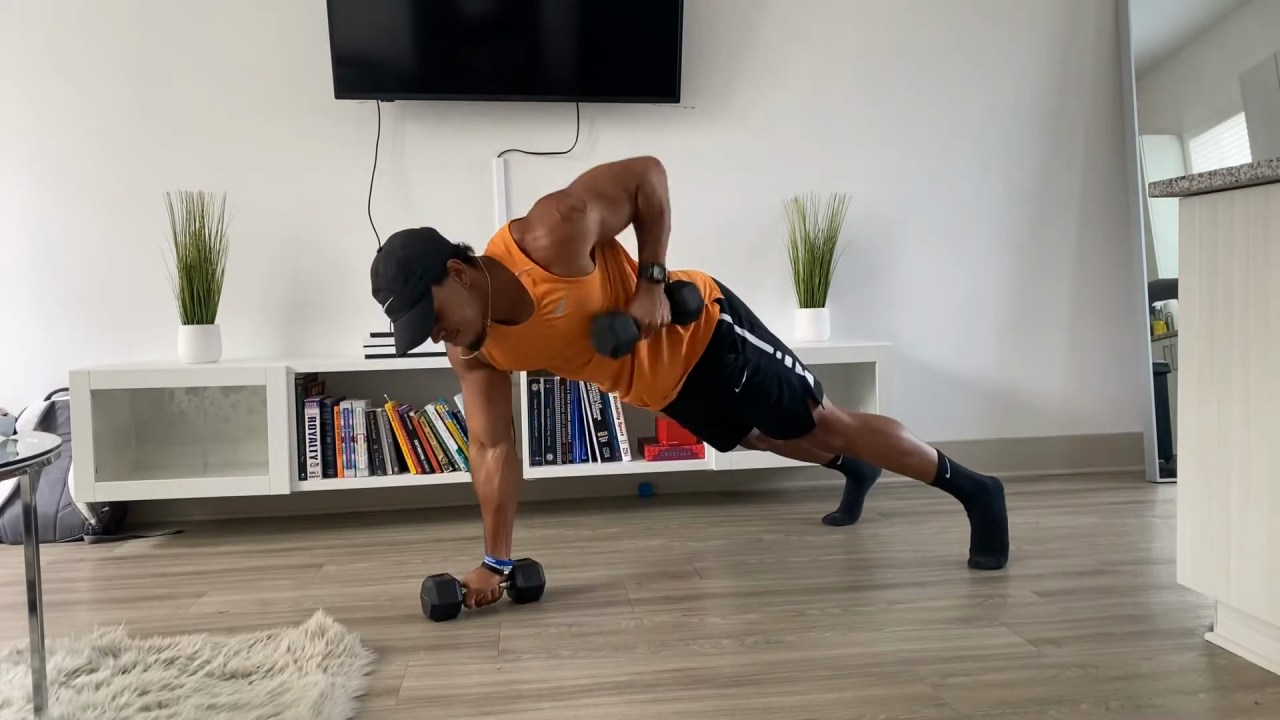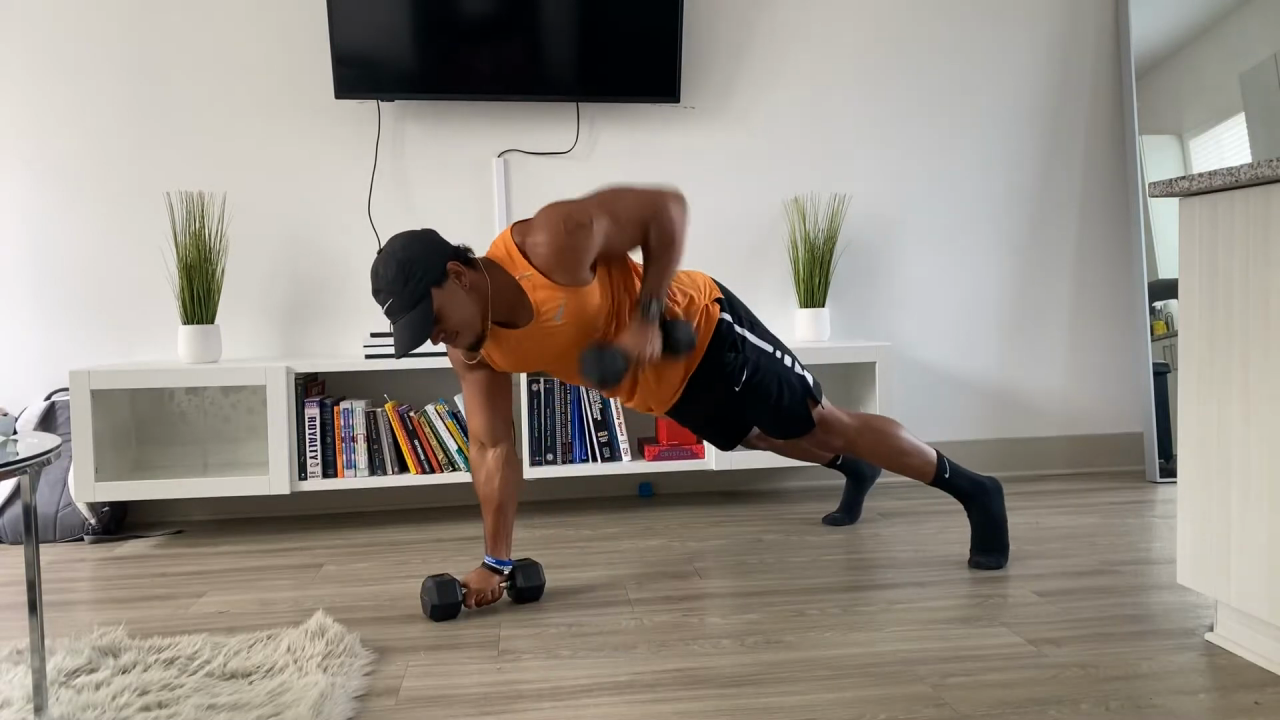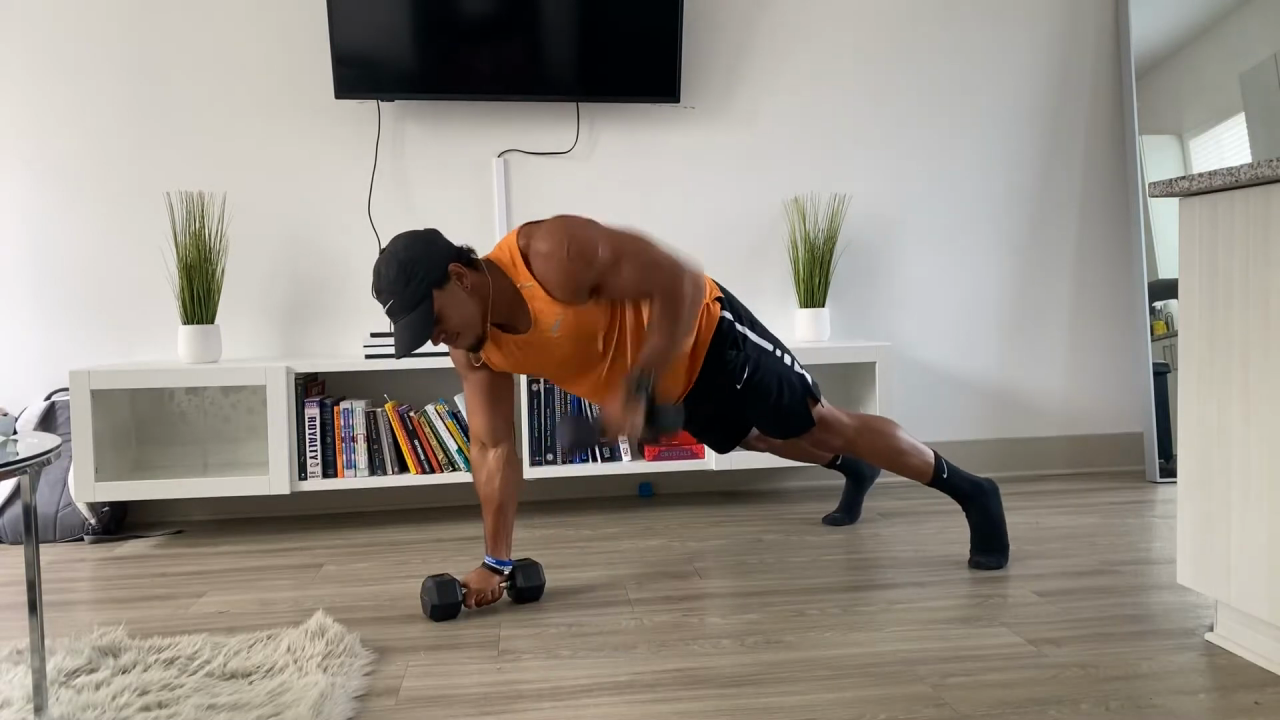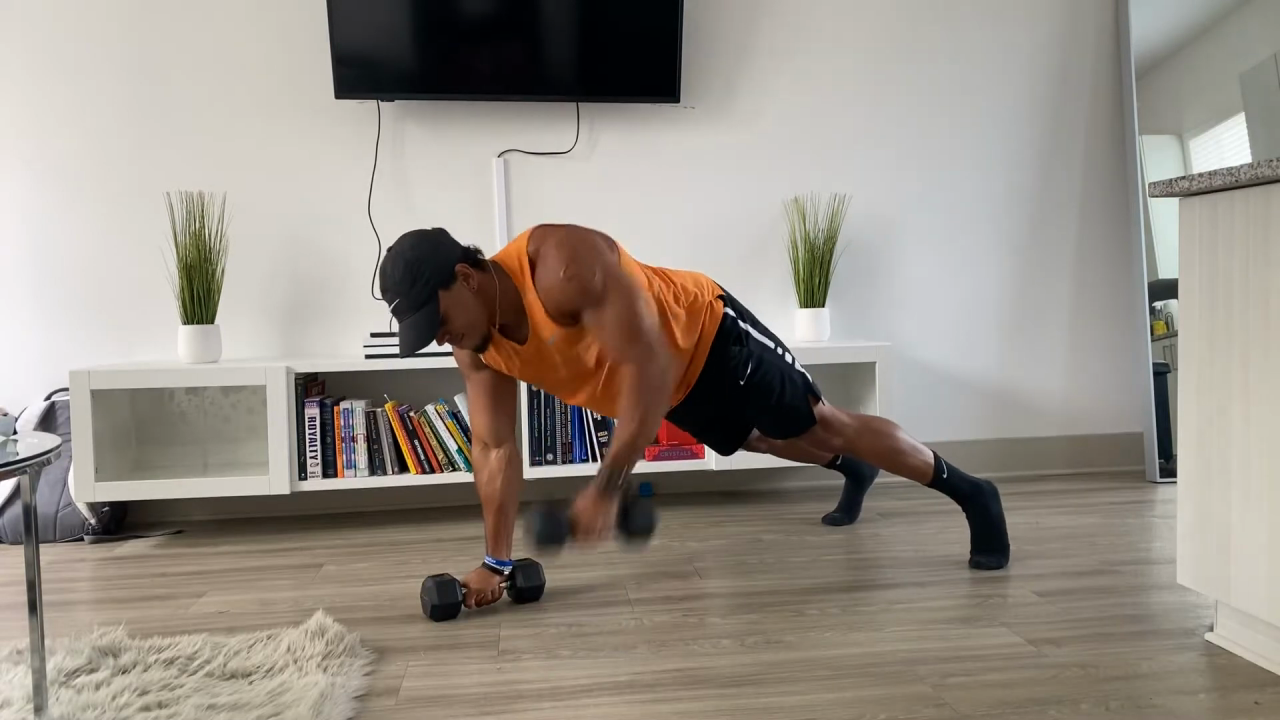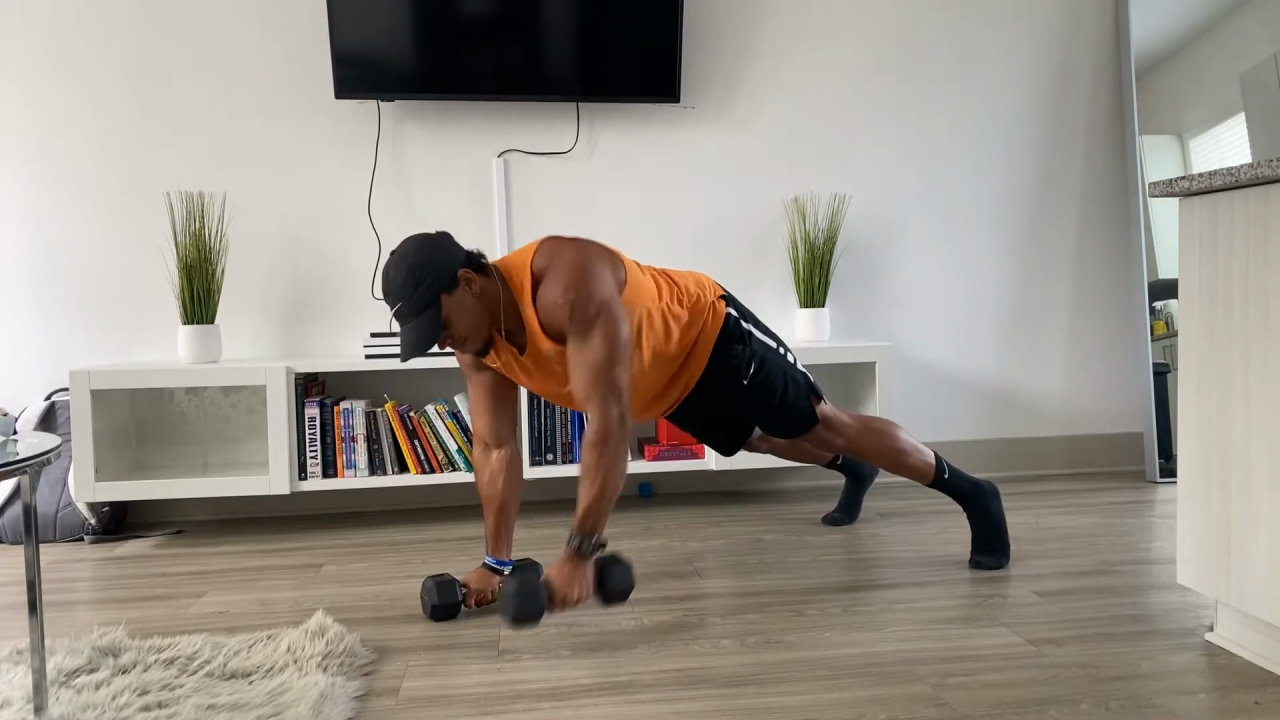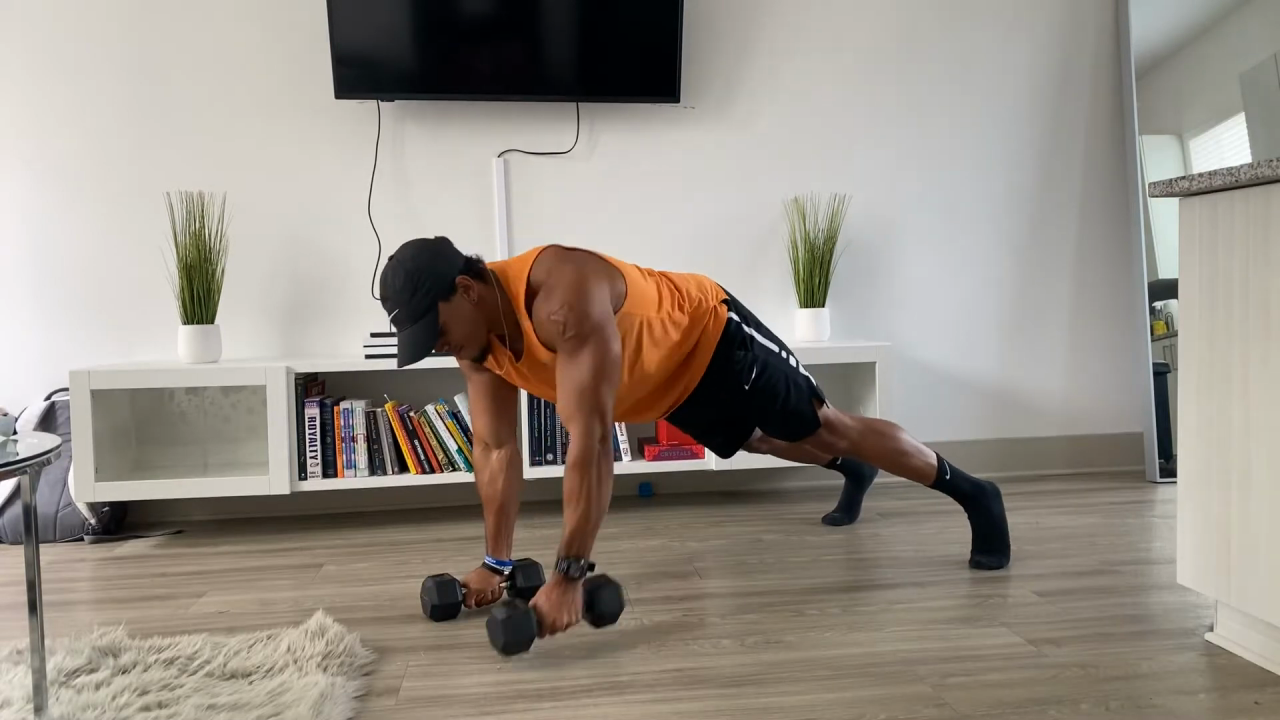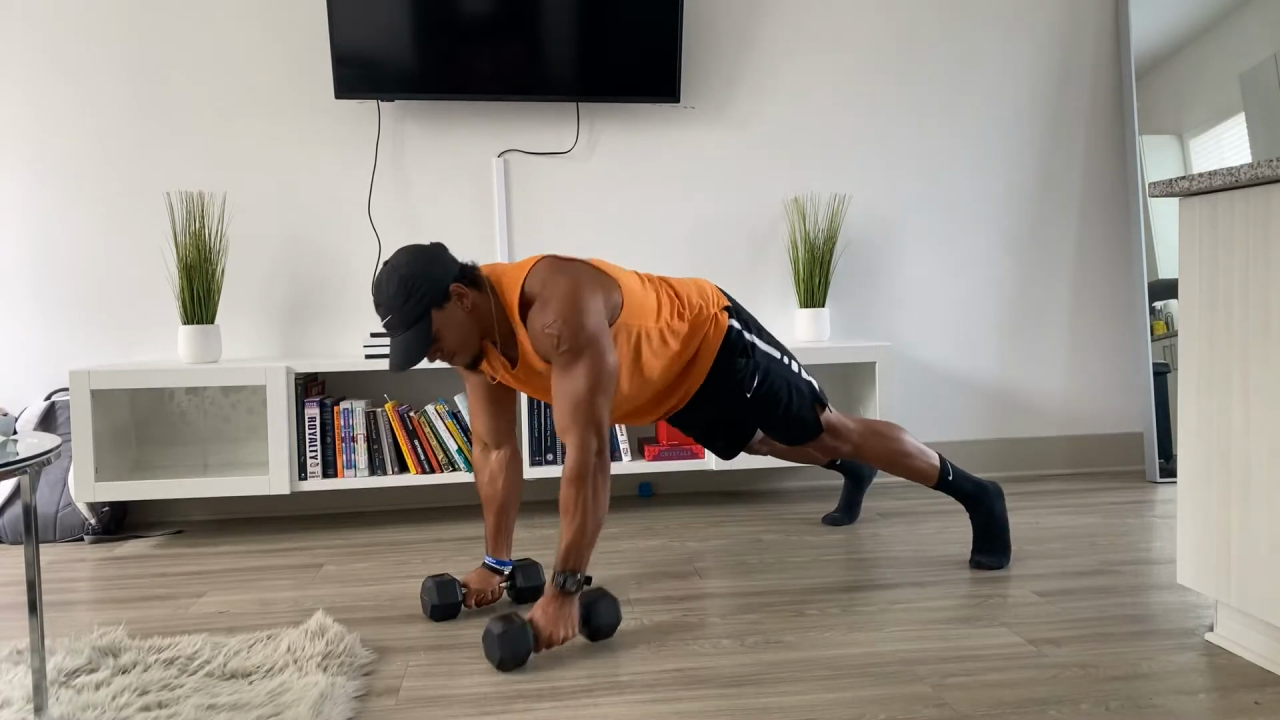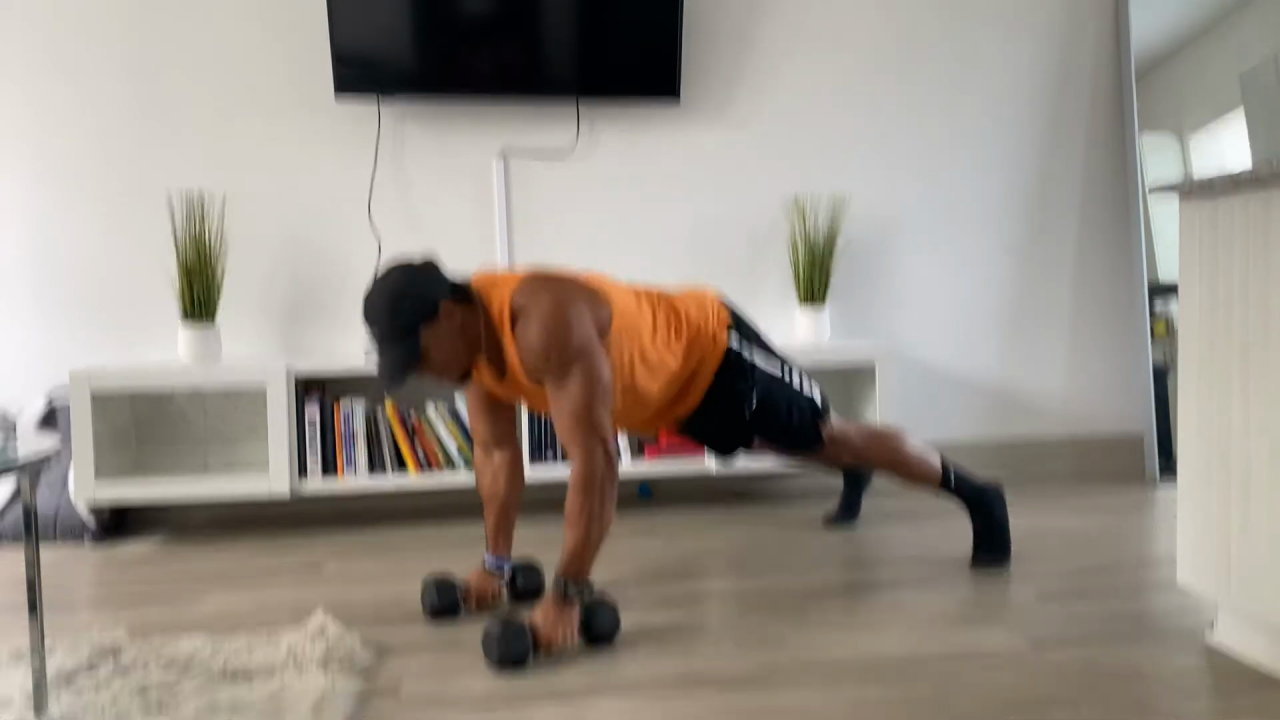
dt=0.1s
person 1, frame 1
left shoulder: (553, 234)
right shoulder: (470, 347)
left elbow: (649, 175)
right elbow: (493, 448)
left wrist: (652, 283)
right wrist: (495, 561)
left hip: (704, 332)
right hip: (664, 385)
left knee: (822, 421)
right knee: (770, 438)
left ankle: (973, 489)
right ankle: (853, 471)
person 1, frame 2
left shoulder: (552, 241)
right shoulder: (472, 346)
left elbow: (668, 204)
right elbow: (493, 448)
left wrist: (647, 317)
right wrist: (495, 560)
left hip: (705, 332)
right hip: (668, 389)
left knee: (822, 419)
right knee: (766, 437)
left ankle: (972, 490)
right ankle: (855, 471)
person 1, frame 3
left shoulder: (557, 255)
right shoulder: (473, 346)
left elbow: (682, 282)
right elbow: (494, 449)
left wrist: (638, 394)
right wrist: (495, 560)
left hip: (704, 334)
right hip: (664, 382)
left knee: (824, 423)
right knee: (764, 439)
left ankle: (972, 492)
right ankle: (853, 471)
person 1, frame 4
left shoulder: (563, 264)
right shoulder: (475, 341)
left elbow: (654, 364)
right elbow: (494, 449)
left wrist: (608, 487)
right wrist: (495, 560)
left hip: (707, 335)
right hip: (673, 392)
left knee: (823, 422)
right knee: (760, 438)
left ankle: (971, 492)
right ankle: (852, 470)
person 1, frame 5
left shoulder: (568, 283)
right shoulder: (477, 341)
left elbow: (608, 420)
right elbow: (495, 450)
left wrist: (581, 552)
right wrist: (495, 561)
left hip: (708, 335)
right hip: (670, 391)
left knee: (825, 424)
right knee: (762, 440)
left ankle: (972, 493)
right ankle: (852, 470)
person 1, frame 6
left shoulder: (564, 296)
right shoulder: (478, 334)
left elbow: (590, 441)
right elbow: (496, 451)
left wrist: (568, 576)
right wrist: (496, 561)
left hip: (712, 335)
right hip: (671, 387)
left knee: (827, 425)
right knee: (763, 440)
left ankle: (974, 494)
right ankle: (853, 472)
person 1, frame 7
left shoulder: (560, 307)
right shoulder: (474, 338)
left elbow: (587, 454)
right elbow: (495, 450)
left wrist: (565, 589)
right wrist: (495, 562)
left hip: (712, 341)
right hip: (671, 388)
left knee: (831, 430)
right knee: (764, 442)
left ankle: (975, 494)
right ankle: (852, 472)
person 1, frame 8
left shoulder: (544, 327)
right shoulder: (471, 337)
left elbow: (593, 466)
right elbow: (497, 449)
left wrist: (565, 595)
right wrist: (496, 560)
left hip: (711, 351)
right hip: (675, 387)
left knee: (834, 437)
right knee: (783, 445)
left ankle: (977, 495)
right ankle: (854, 482)
